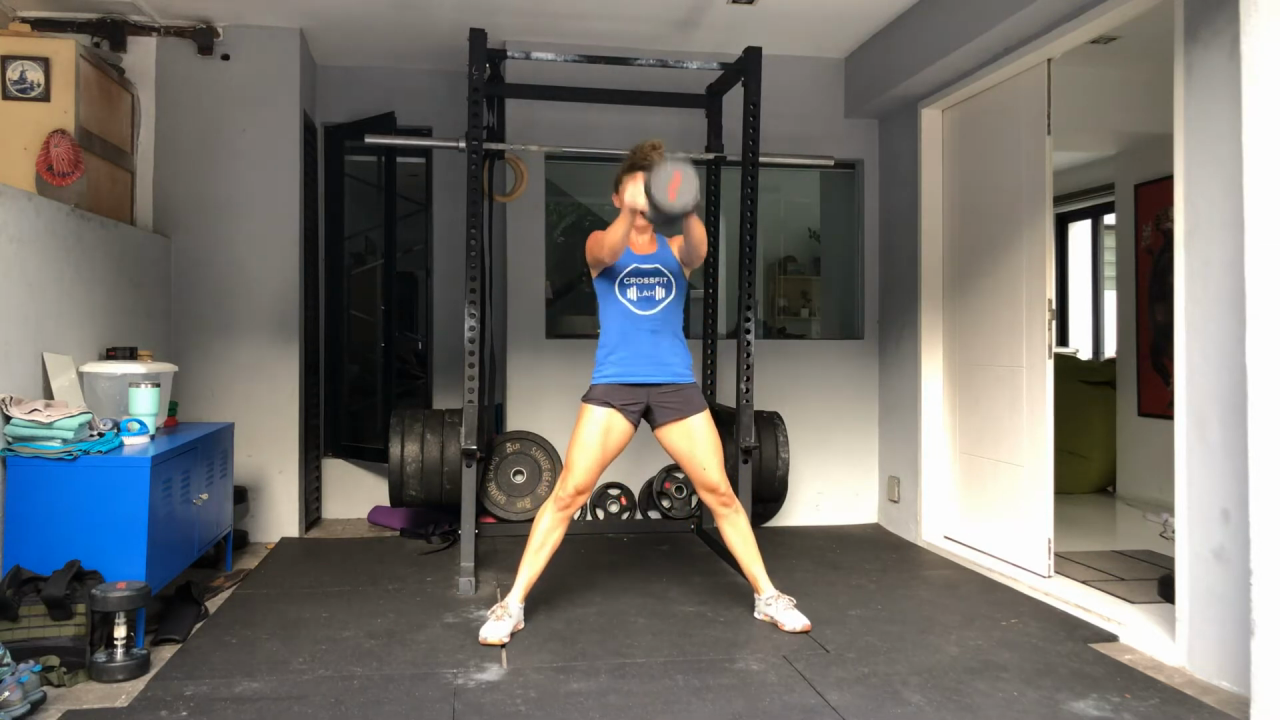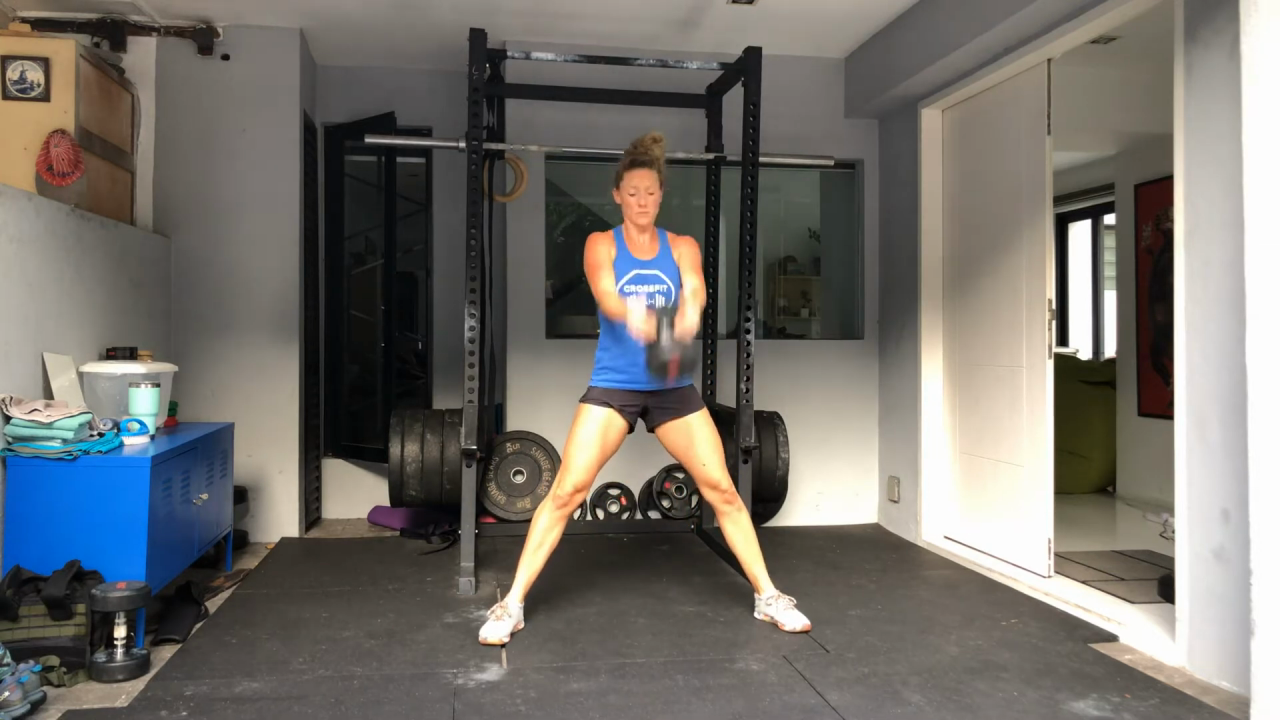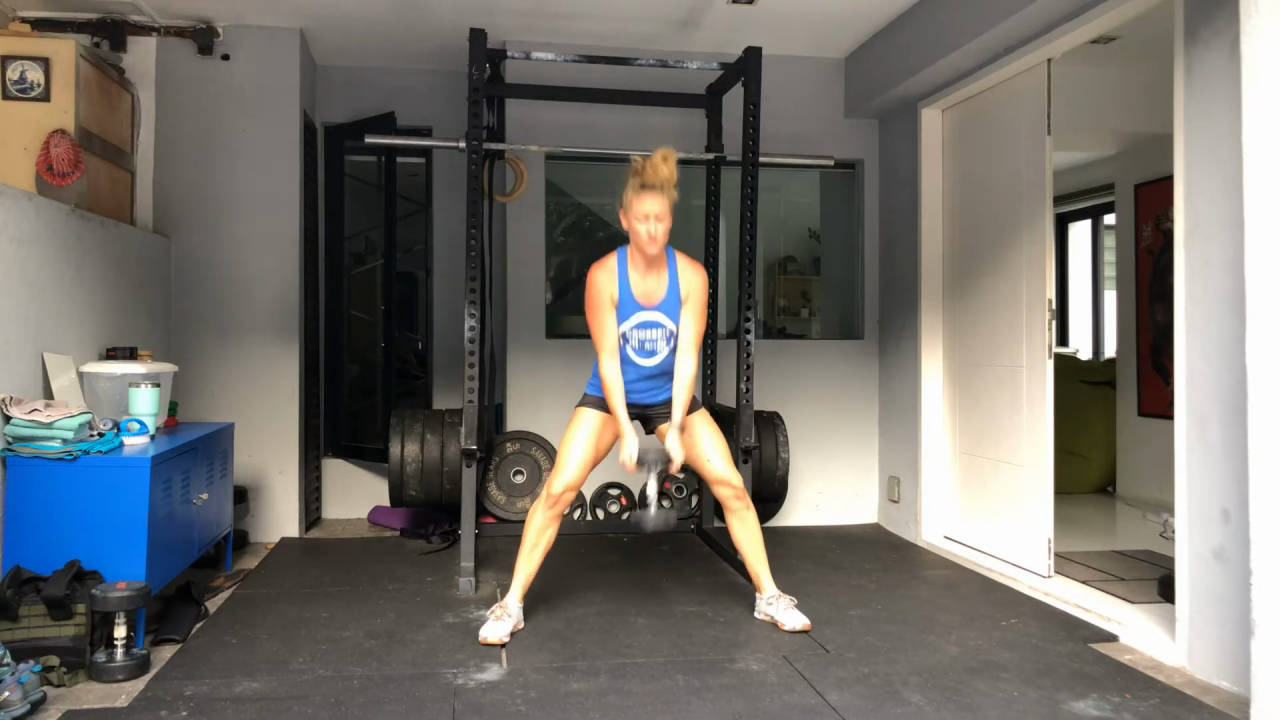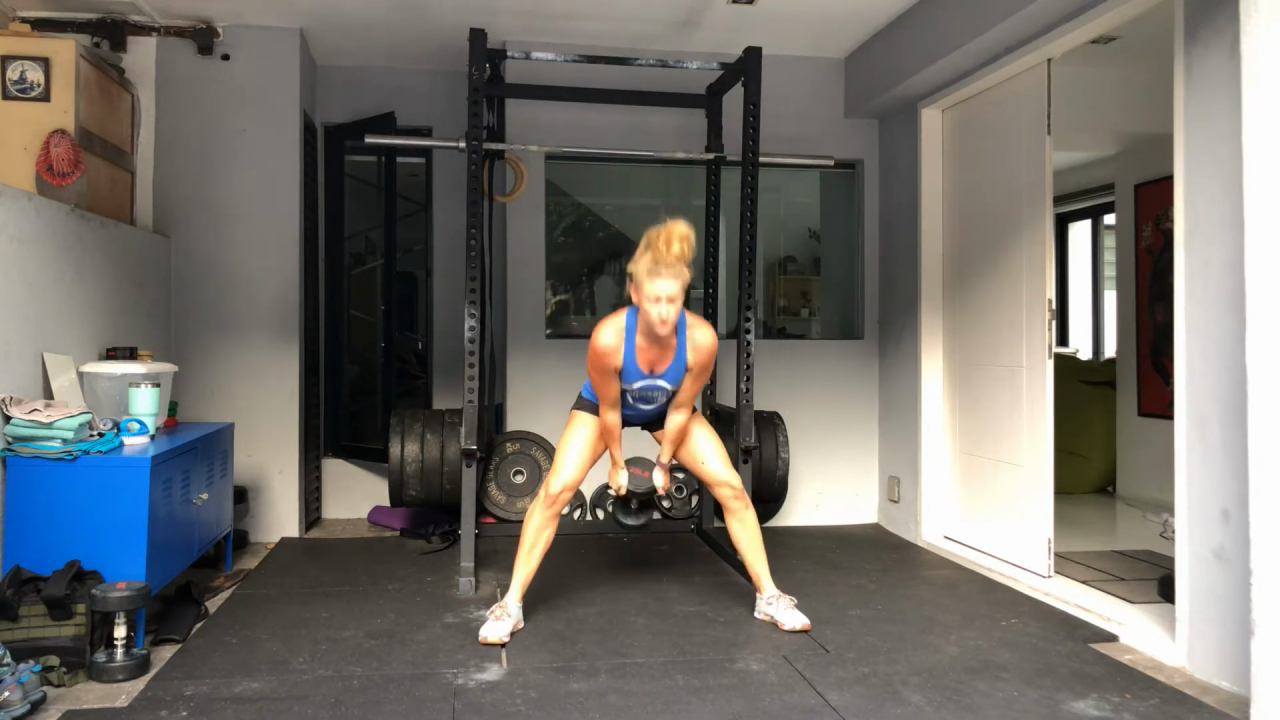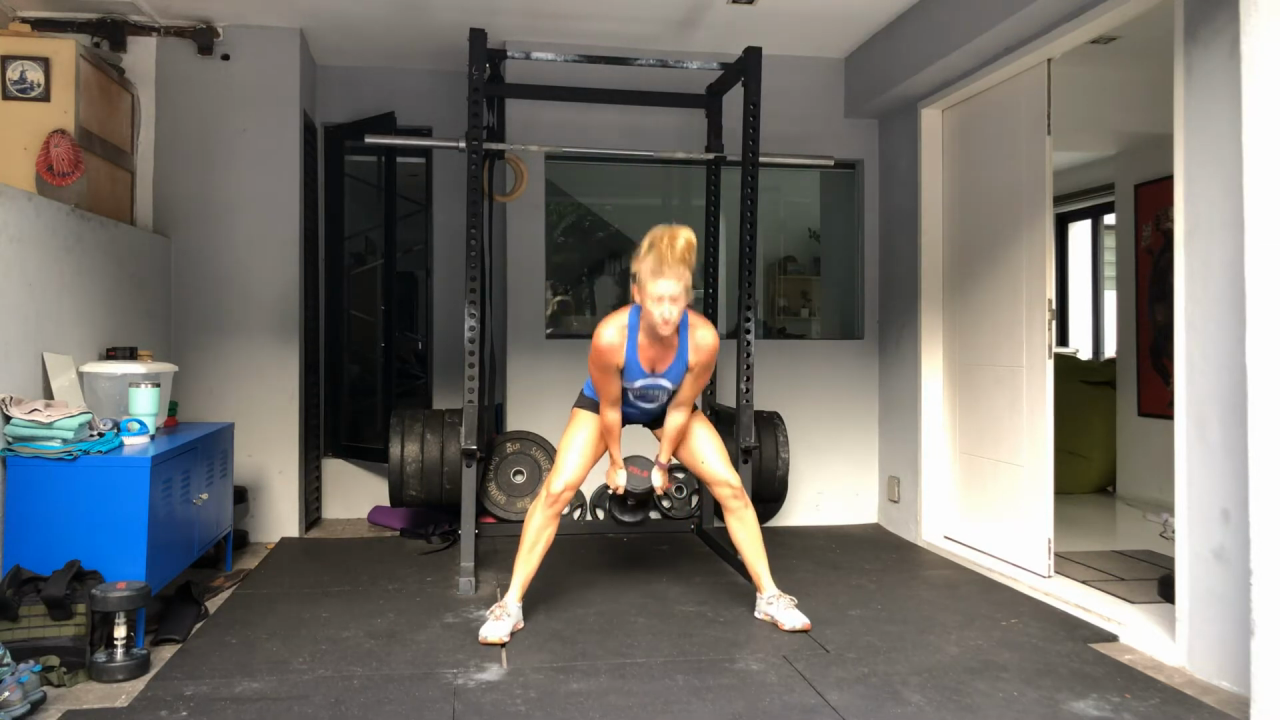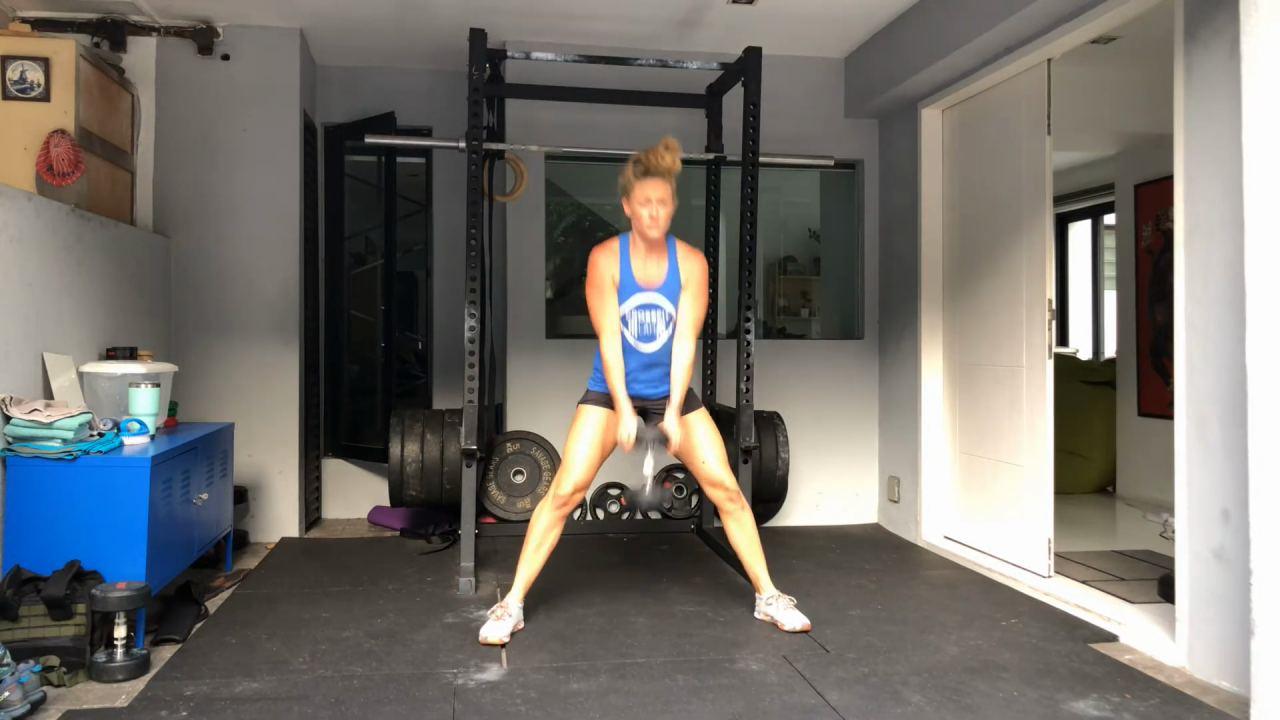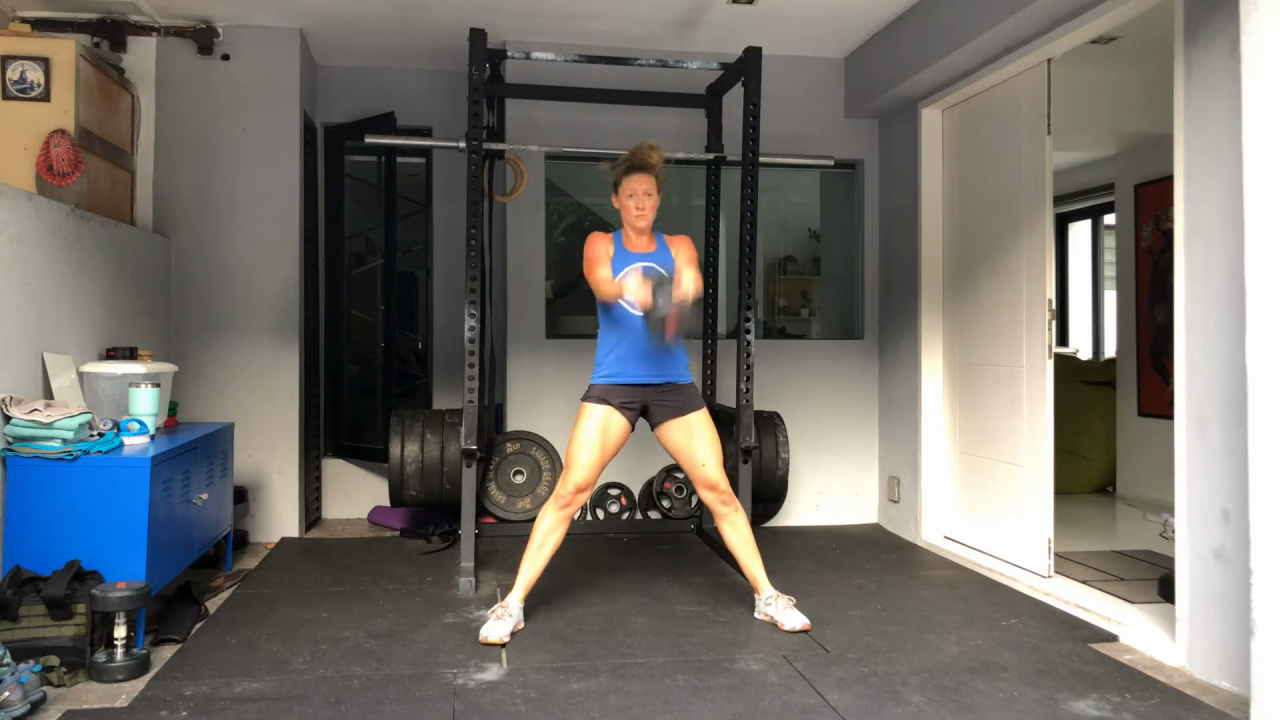
dt=0.2s
person 1, frame 1
left shoulder: (675, 247)
right shoulder: (603, 242)
left elbow: (698, 250)
right elbow: (608, 252)
left wrist: (687, 211)
right wrist: (629, 214)
left hip: (675, 383)
right hip: (615, 383)
left knee: (719, 494)
right knee: (568, 494)
left ankle: (768, 596)
right ankle: (512, 603)
person 1, frame 2
left shoulder: (681, 247)
right shoulder: (601, 244)
left elbow: (696, 291)
right elbow: (606, 294)
left wrist: (691, 307)
right wrist: (632, 315)
left hip: (672, 384)
right hip: (612, 385)
left knee: (722, 490)
right knee: (566, 492)
left ankle: (768, 595)
right ankle: (512, 603)
person 1, frame 3
left shoulder: (691, 276)
right shoulder: (604, 274)
left elbow: (687, 356)
right elbow: (606, 359)
left wrist: (677, 427)
right wrist: (623, 430)
left hip: (669, 397)
right hip: (609, 396)
left knee: (730, 485)
right knee: (558, 489)
left ankle: (768, 595)
right ankle: (512, 603)
person 1, frame 4
left shoulder: (702, 339)
right shoulder: (608, 337)
left elbow: (682, 407)
right elbow: (609, 408)
left wrist: (664, 464)
right wrist: (617, 464)
left hip: (667, 412)
right hip: (601, 407)
left knee: (732, 488)
right knee: (554, 491)
left ankle: (768, 595)
right ankle: (510, 605)
person 1, frame 5
left shoulder: (703, 338)
right shoulder: (611, 336)
left elbow: (681, 406)
right elbow: (609, 407)
left wrist: (663, 460)
right wrist: (616, 462)
left hip: (667, 413)
right hip: (605, 408)
left knee: (731, 489)
right knee: (556, 492)
left ankle: (770, 600)
right ankle: (510, 607)
person 1, frame 6
left shoulder: (691, 261)
right shoulder: (605, 258)
left elbow: (687, 339)
right elbow: (608, 338)
left wrist: (676, 410)
right wrist: (623, 410)
left hip: (670, 388)
right hip: (610, 389)
left knee: (725, 488)
right knee: (565, 491)
left ankle: (768, 595)
right ankle: (512, 604)
person 1, frame 7
left shoulder: (676, 246)
right shoulder: (600, 242)
left elbow: (692, 280)
right elbow: (601, 284)
left wrist: (688, 283)
right wrist: (625, 286)
left hip: (673, 384)
right hip: (614, 384)
left knee: (718, 490)
right knee: (569, 491)
left ankle: (767, 596)
right ankle: (512, 603)
